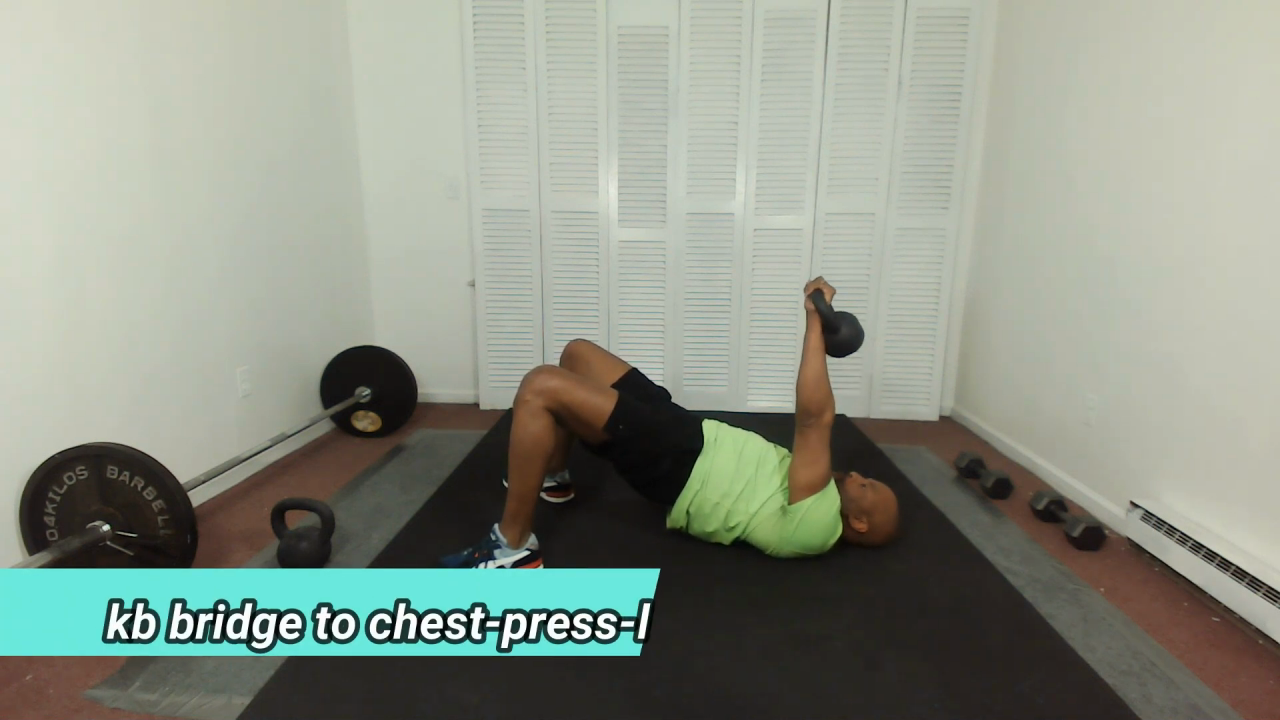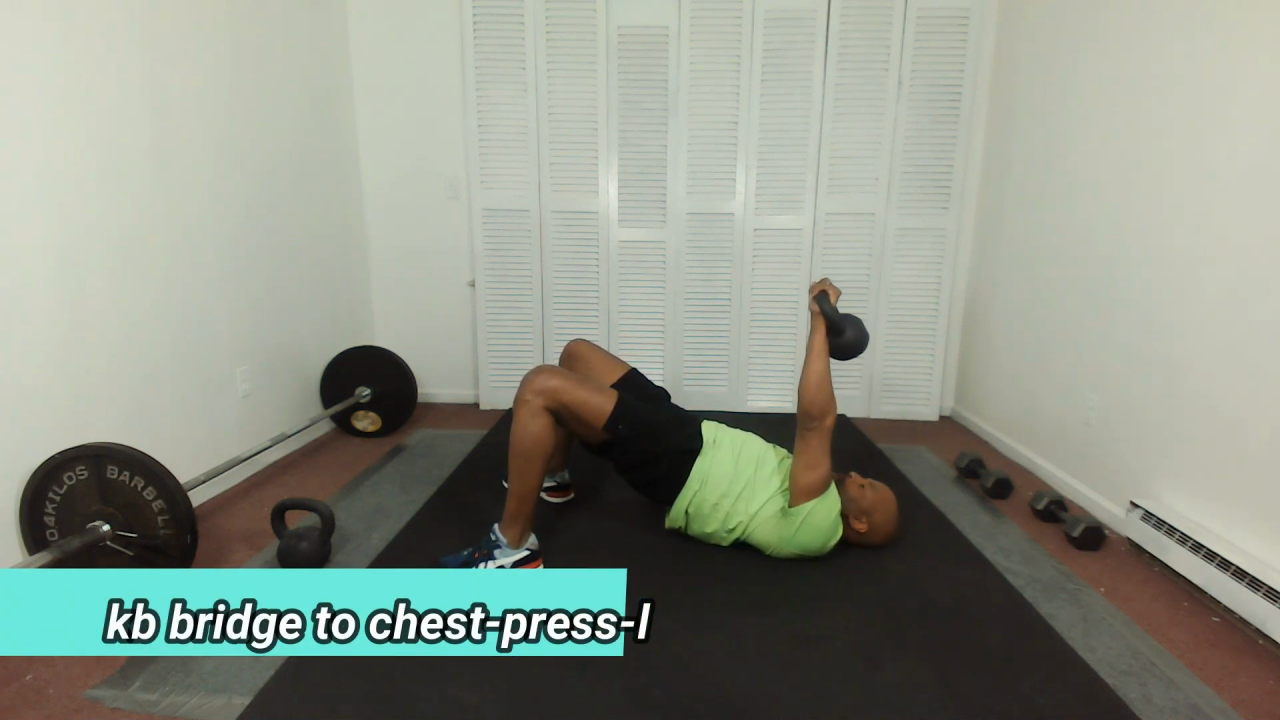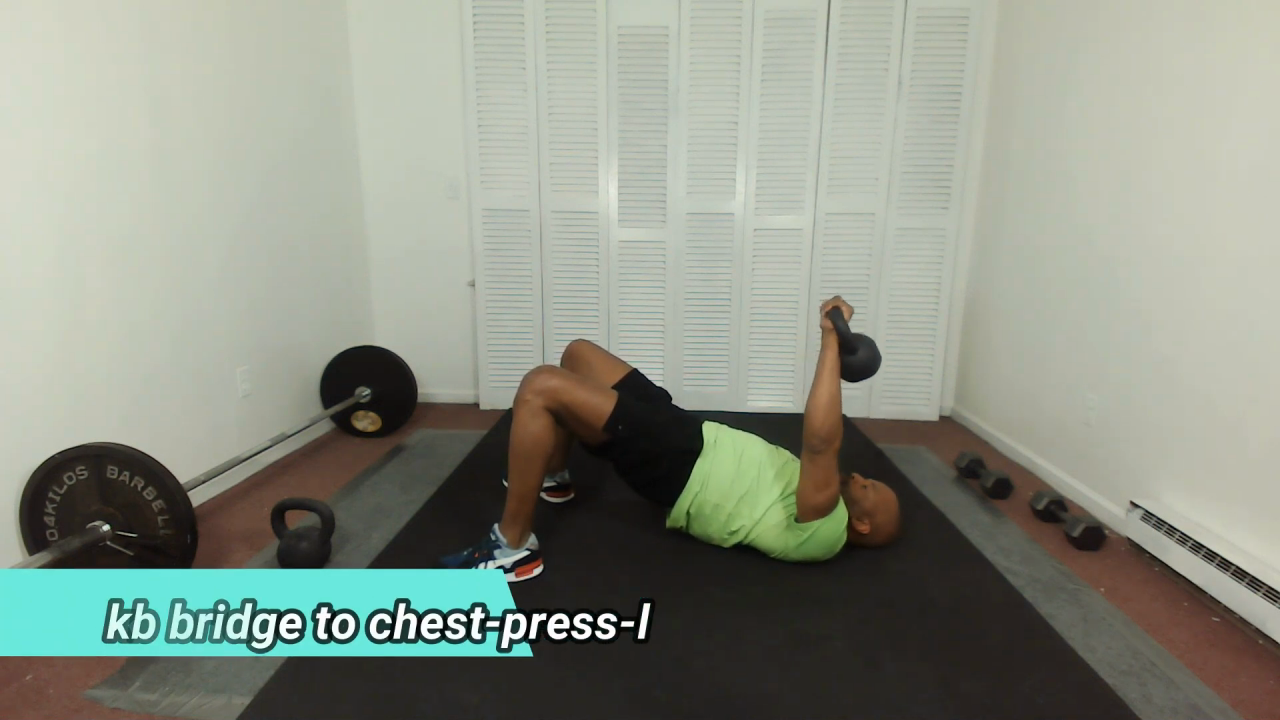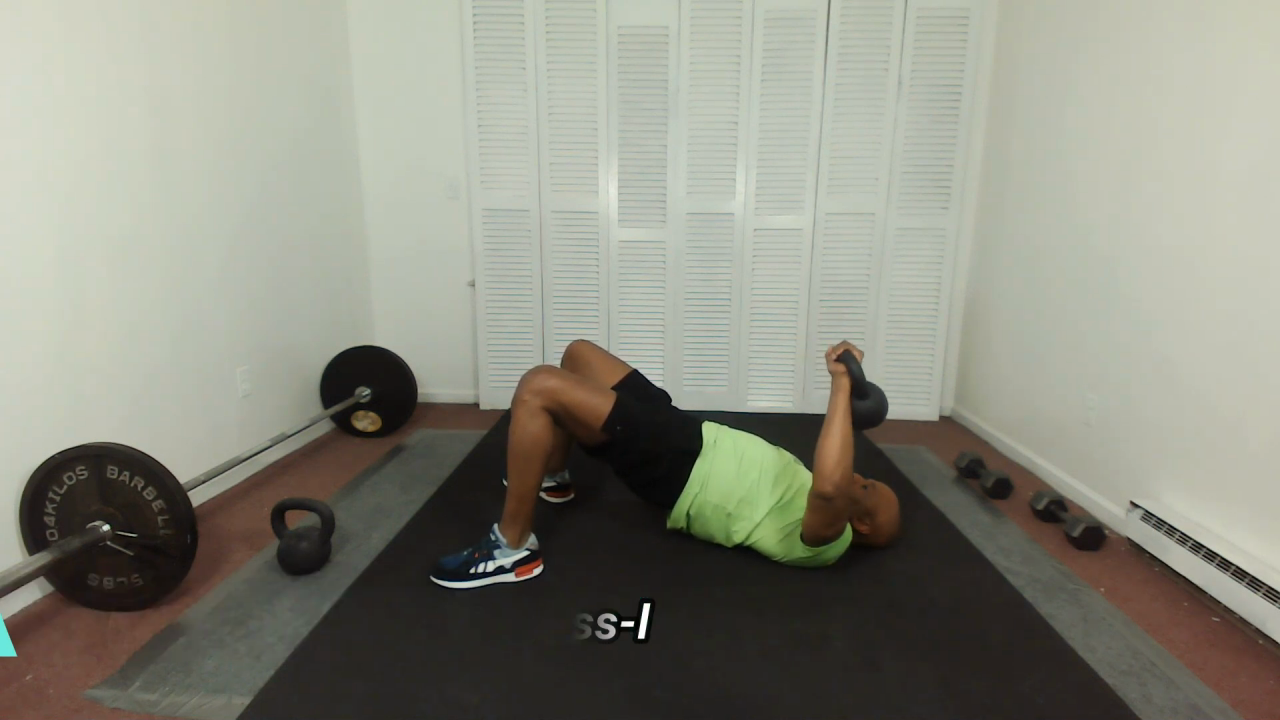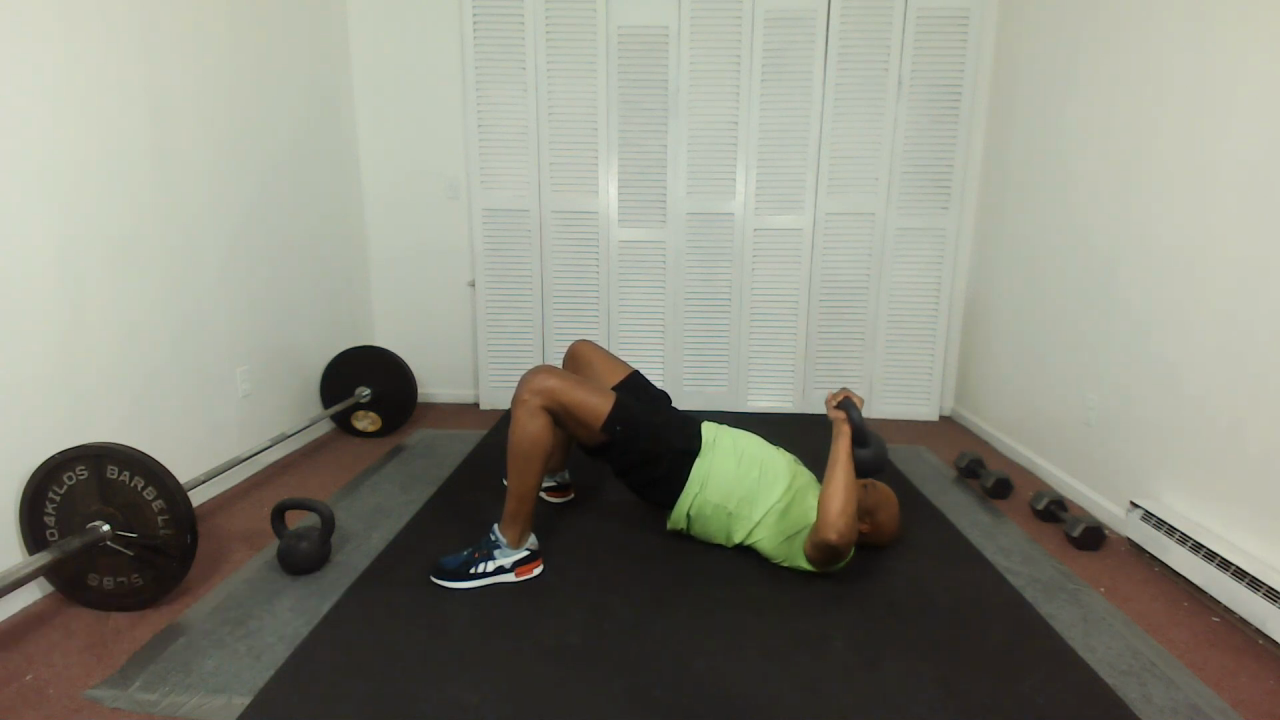
dt=0.3s
person 1, frame 1
left shoulder: (818, 522)
right shoulder: (824, 507)
left elbow: (815, 416)
left wrist: (815, 320)
left hip: (675, 466)
right hip: (687, 434)
left knee: (540, 388)
right knee: (578, 352)
left ankle: (513, 546)
right ankle: (552, 477)
person 1, frame 2
left shoulder: (819, 525)
right shoulder: (821, 505)
left elbow: (816, 420)
left wrist: (820, 322)
left hip: (675, 466)
right hip: (687, 438)
left knee: (540, 387)
right knee: (577, 353)
left ankle: (513, 546)
right ankle: (552, 478)
person 1, frame 3
left shoulder: (824, 531)
right shoulder: (815, 496)
left elbow: (821, 440)
left wrist: (831, 339)
left hip: (677, 467)
right hip: (689, 435)
left knee: (539, 388)
right knee: (579, 352)
left ankle: (513, 547)
right ankle: (552, 477)
person 1, frame 4
left shoulder: (827, 538)
right shoulder: (812, 495)
left elbow: (829, 487)
left wrist: (842, 385)
left hip: (676, 469)
right hip: (689, 440)
left knee: (538, 388)
right knee: (578, 354)
left ankle: (512, 549)
right ankle: (552, 479)
person 1, frame 5
left shoulder: (826, 549)
right shoulder: (816, 495)
left elbow: (835, 531)
left wrist: (843, 430)
left hip: (676, 469)
right hip: (690, 437)
left knee: (539, 388)
right knee: (580, 355)
left ankle: (512, 547)
right ankle: (552, 477)
